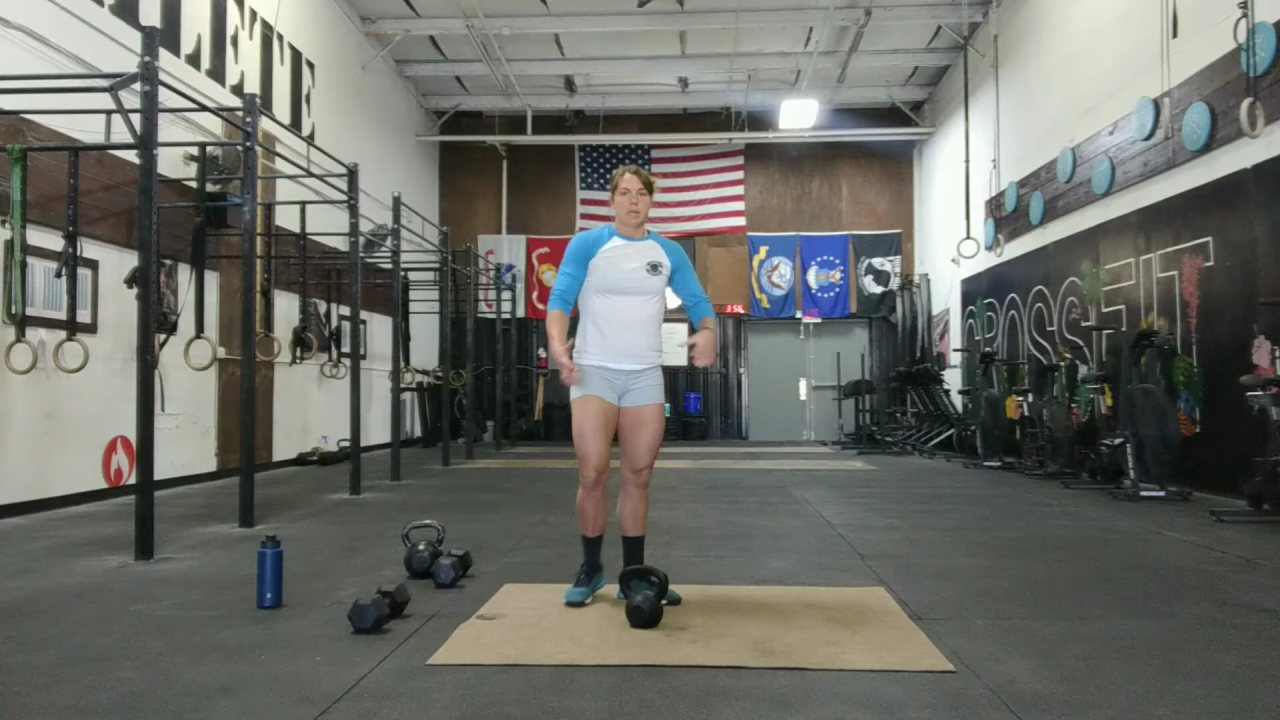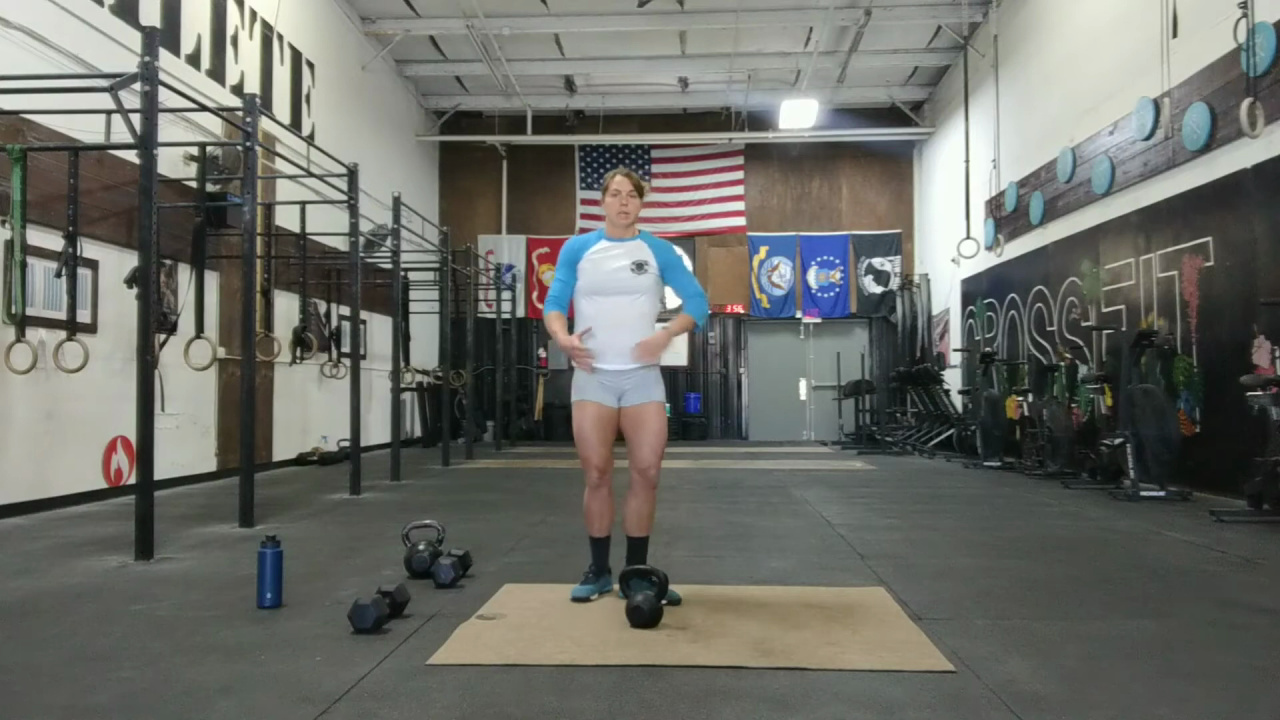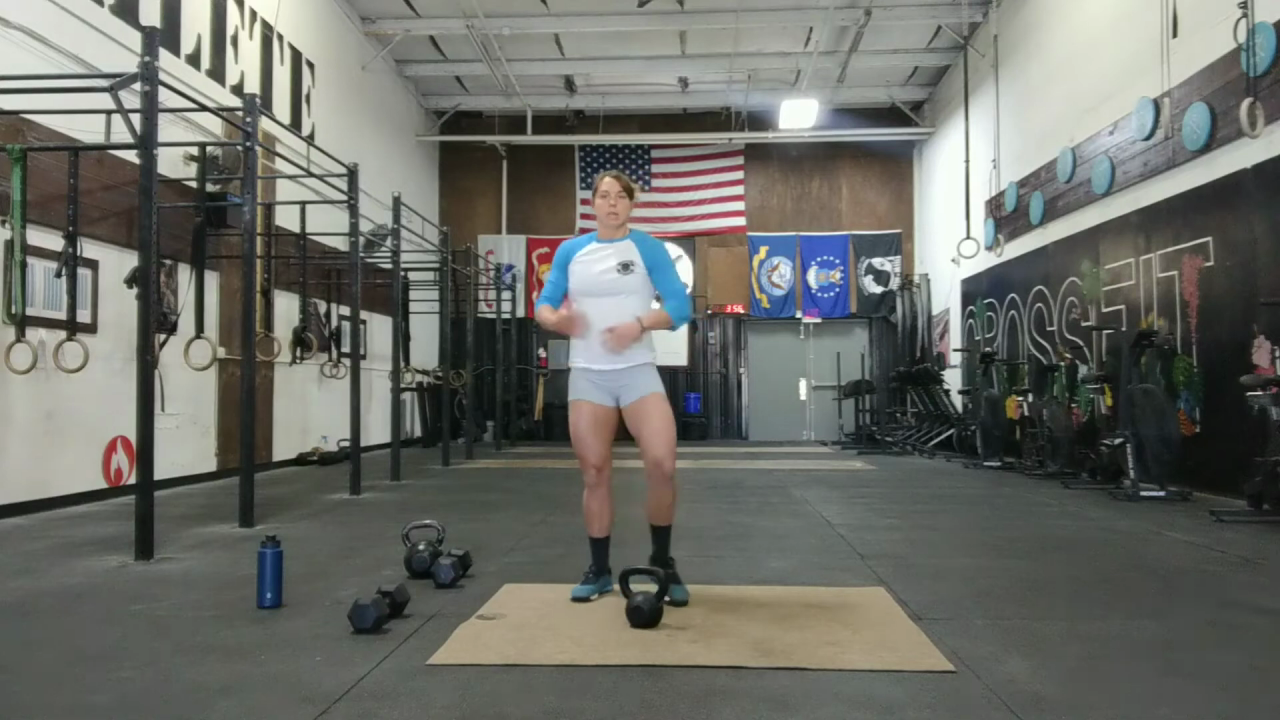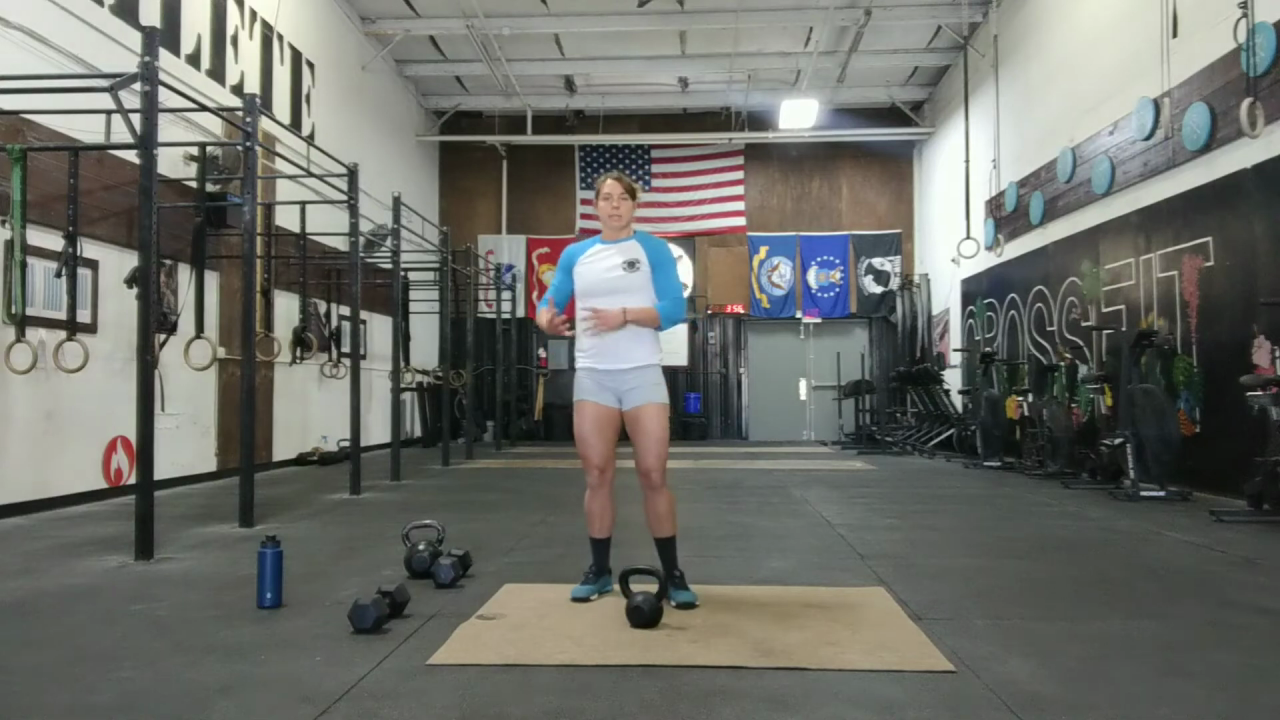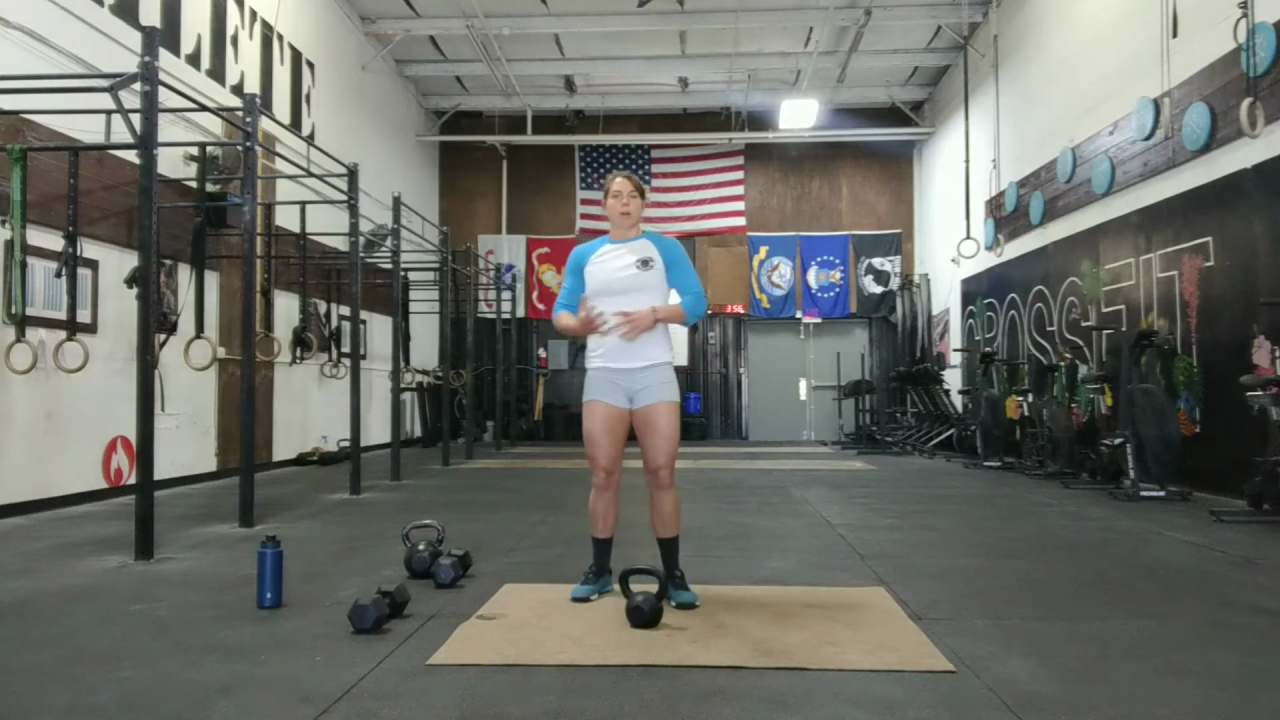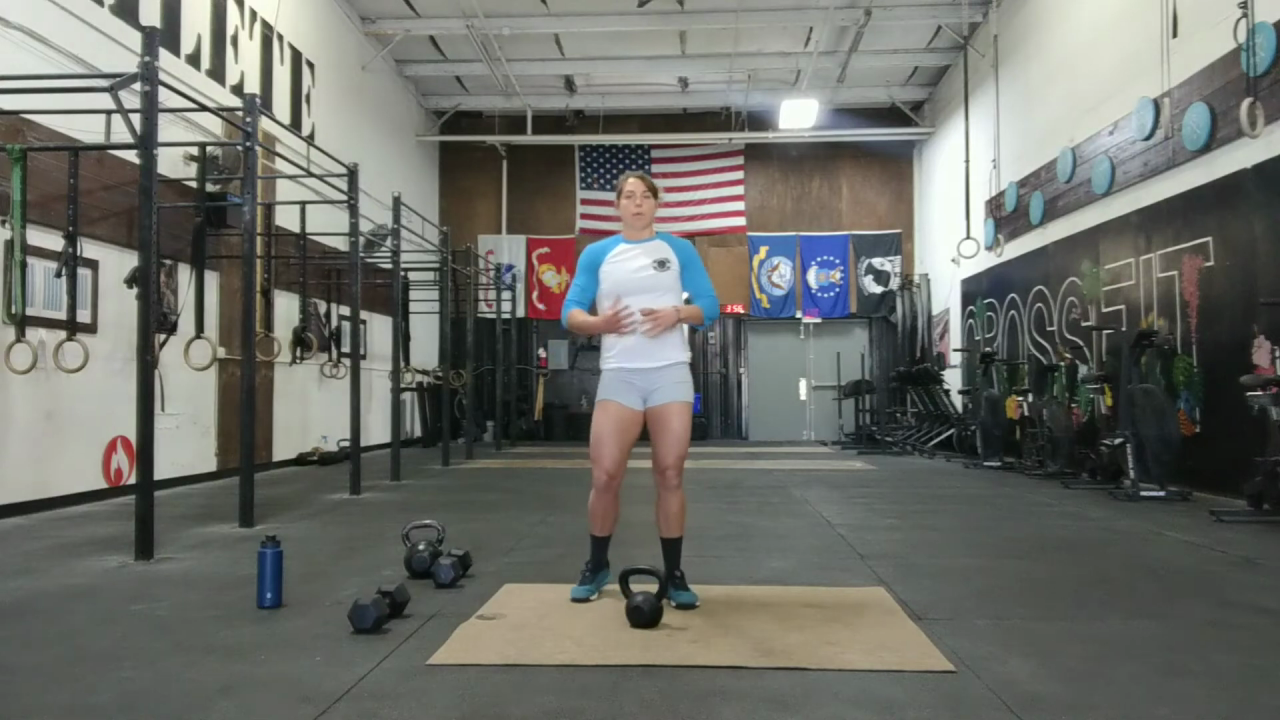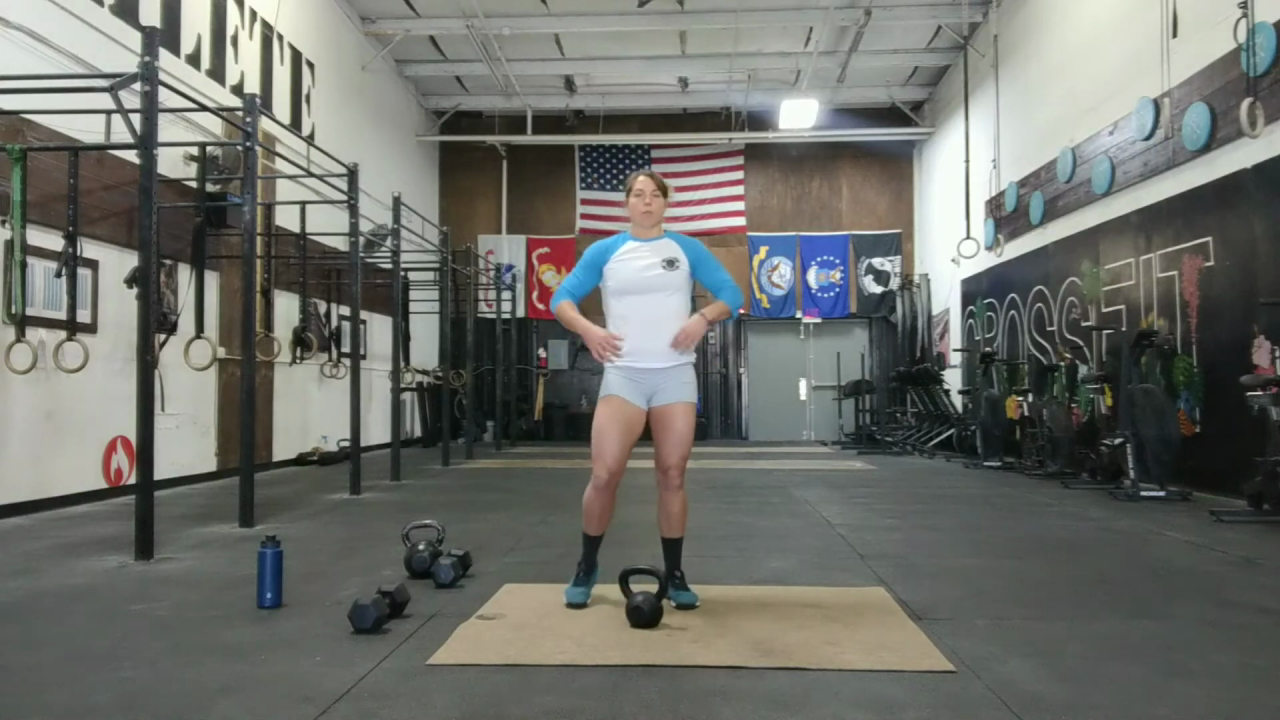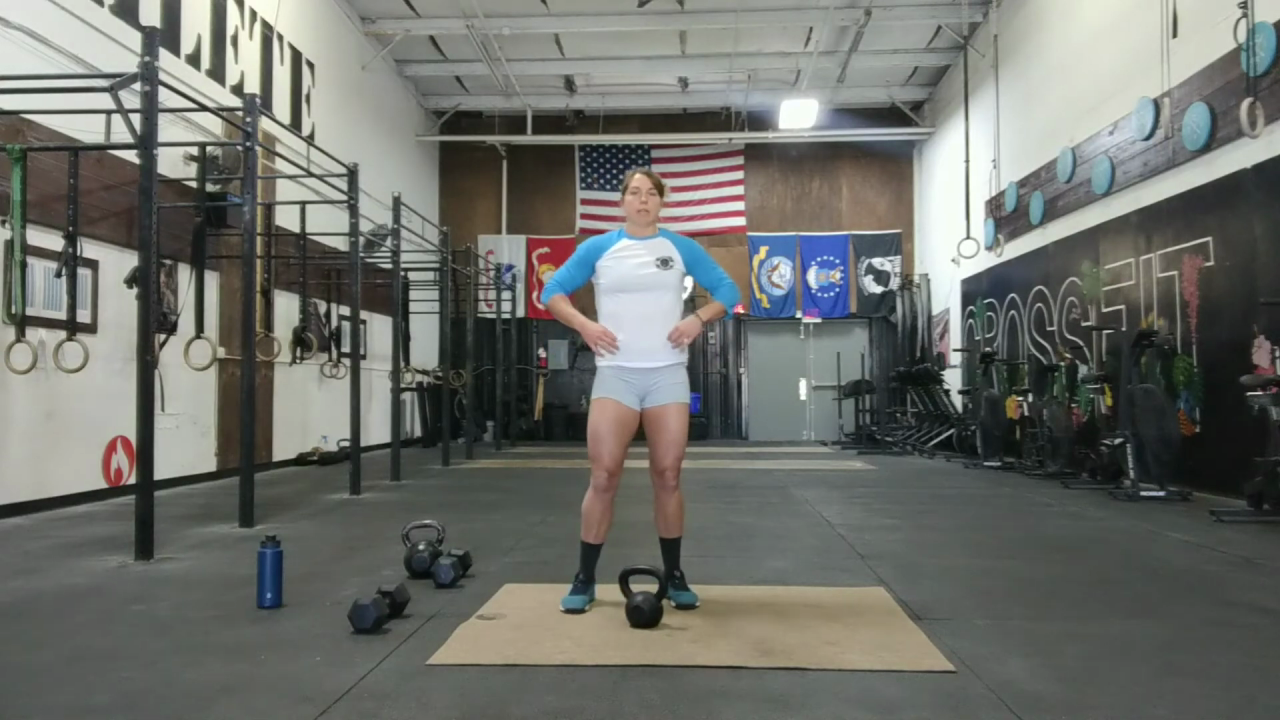
dt=0.2s
person 1, frame 1
left shoulder: (669, 252)
right shoulder: (586, 245)
left elbow: (698, 303)
right elbow: (559, 300)
left wrist: (706, 333)
right wrist: (558, 348)
left hip: (645, 376)
right hip: (594, 373)
left knee: (638, 476)
right knee: (593, 473)
left ankle: (635, 573)
right ankle: (589, 568)
person 1, frame 2
left shoulder: (659, 251)
right shoulder: (576, 249)
left elbow: (697, 303)
right elbow: (554, 305)
left wrist: (666, 334)
right wrist: (563, 338)
left hip: (643, 376)
right hip: (592, 375)
left knee: (647, 475)
right knee: (596, 476)
left ankle: (636, 571)
right ankle: (599, 569)
person 1, frame 3
left shoulder: (650, 249)
right shoulder: (570, 251)
left elbow: (680, 307)
right elbow: (545, 301)
left wrist: (638, 326)
right wrist: (553, 319)
left hip: (638, 372)
right hip: (587, 376)
left knee: (662, 465)
right knee: (594, 475)
left ankle: (662, 560)
right ankle: (599, 570)
person 1, frame 4
left shoulder: (654, 250)
right shoulder: (574, 255)
left elbow: (673, 309)
right elbow: (550, 302)
left wrist: (624, 315)
right wrist: (548, 322)
left hip: (643, 375)
right hip: (592, 377)
left knee: (653, 477)
right knee: (597, 476)
left ankle: (672, 573)
right ankle: (599, 570)
person 1, frame 5
left shoulder: (666, 248)
right shoulder: (583, 255)
left elbow: (696, 304)
right elbow: (560, 312)
left wrist: (656, 315)
right wrist: (577, 324)
left hip: (655, 374)
right hip: (603, 376)
left knee: (661, 476)
right knee: (603, 476)
left ankle: (673, 575)
right ankle: (600, 569)
person 1, frame 6
left shoulder: (679, 250)
right shoulder: (596, 254)
left elbow: (708, 304)
right elbow: (570, 311)
left wrist: (676, 312)
right wrist: (600, 321)
left hip: (671, 375)
right hip: (618, 376)
left knee: (670, 477)
right knee: (605, 476)
left ankle: (674, 575)
right ankle: (597, 565)
person 1, frame 7
left shoulder: (687, 249)
right shoulder: (604, 251)
left elbow: (731, 294)
right elbow: (561, 299)
left wrist: (702, 319)
right wrist: (588, 330)
left hip: (675, 376)
right hip: (622, 376)
left knee: (672, 477)
right knee: (604, 474)
left ankle: (674, 575)
right ankle: (586, 568)
person 1, frame 8
left shoulder: (682, 247)
right shoulder: (597, 248)
left elbow: (727, 290)
right elbow: (552, 291)
left wrist: (697, 319)
right wrist: (585, 324)
left hip: (668, 375)
right hip: (615, 374)
left knee: (667, 478)
right knee: (603, 478)
left ankle: (674, 576)
right ankle: (584, 579)
